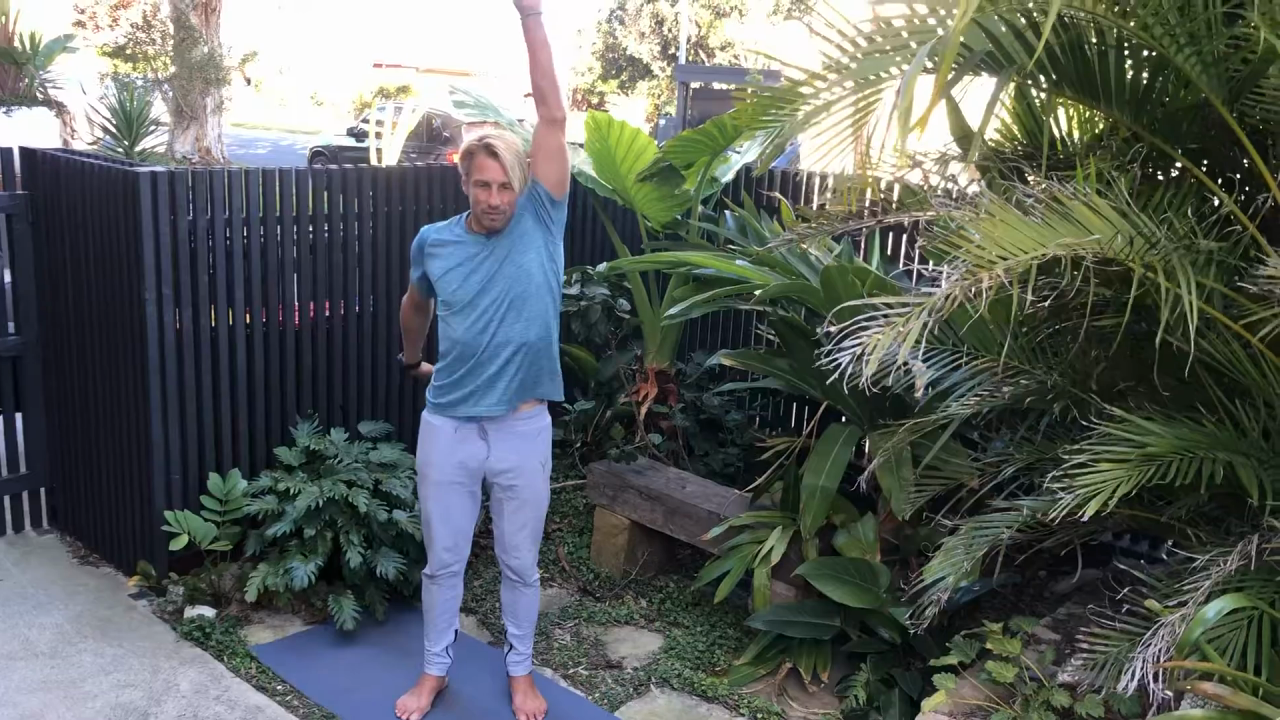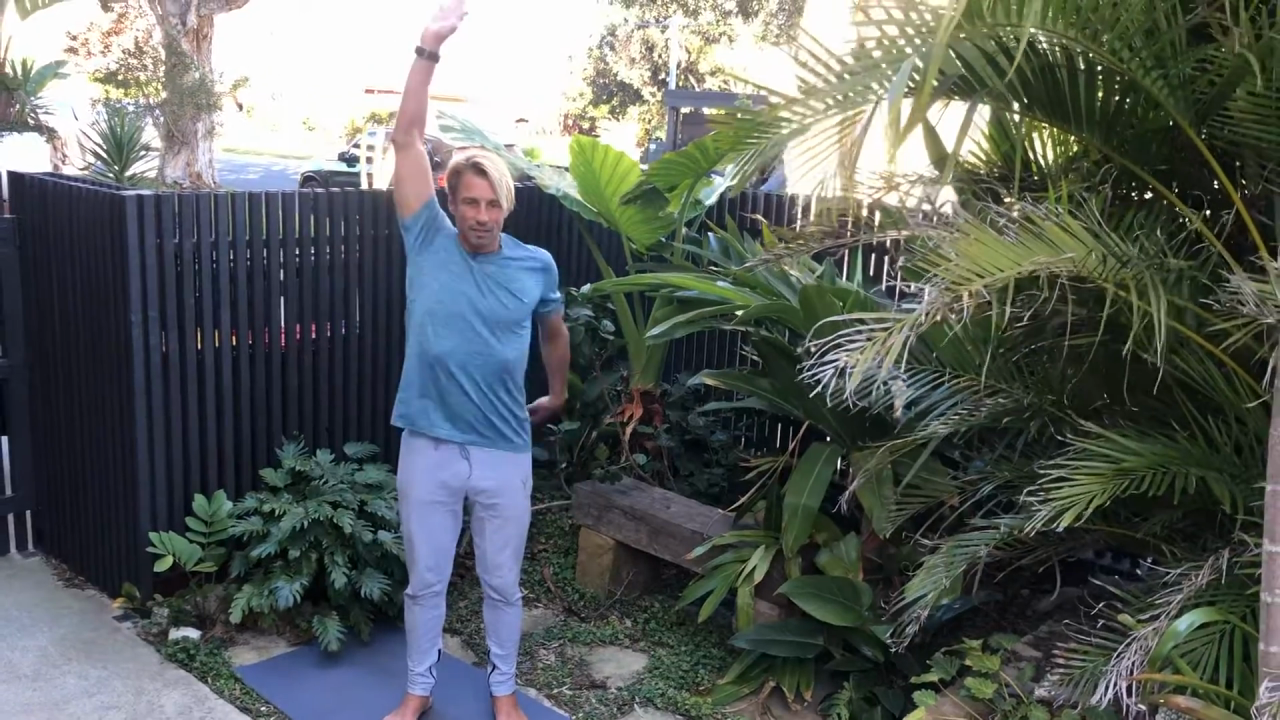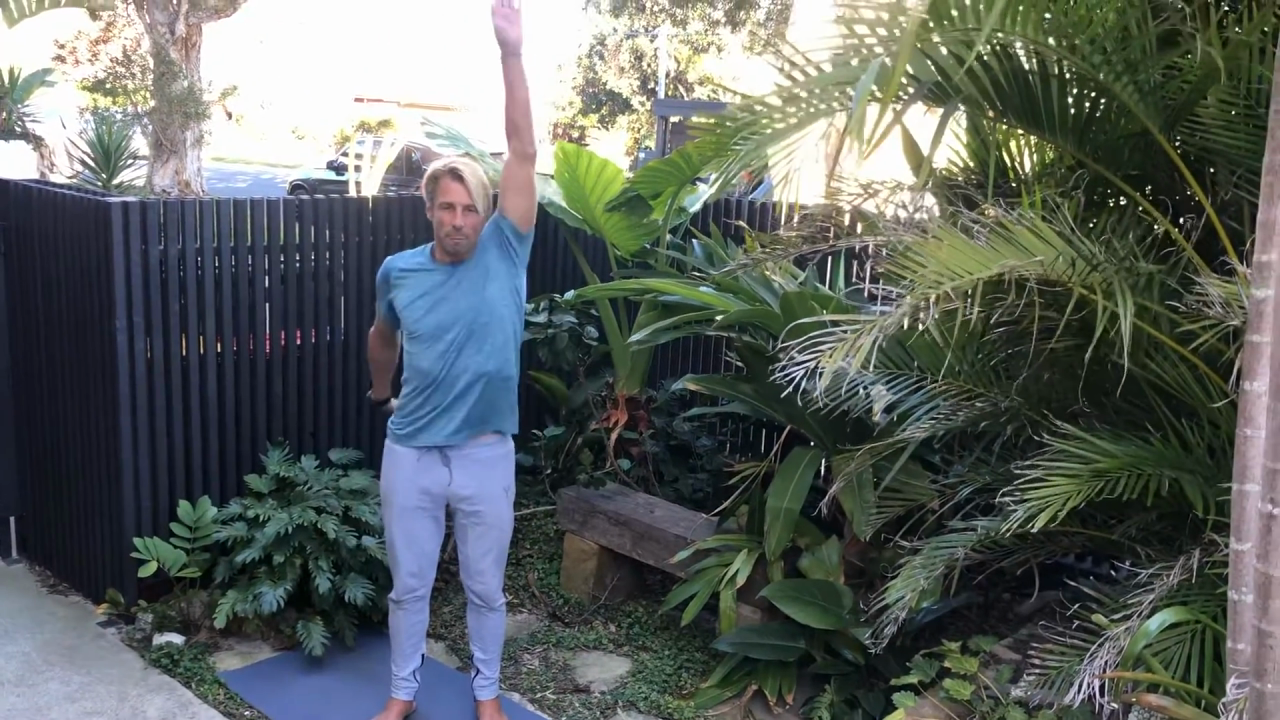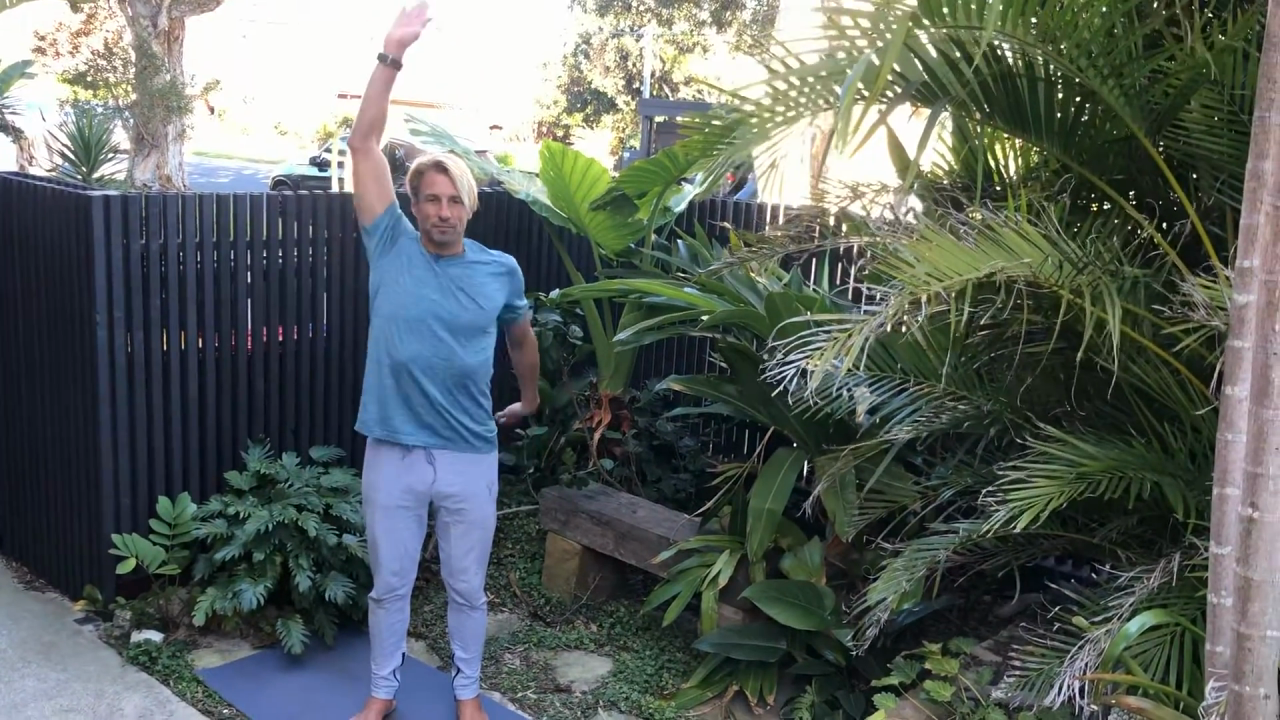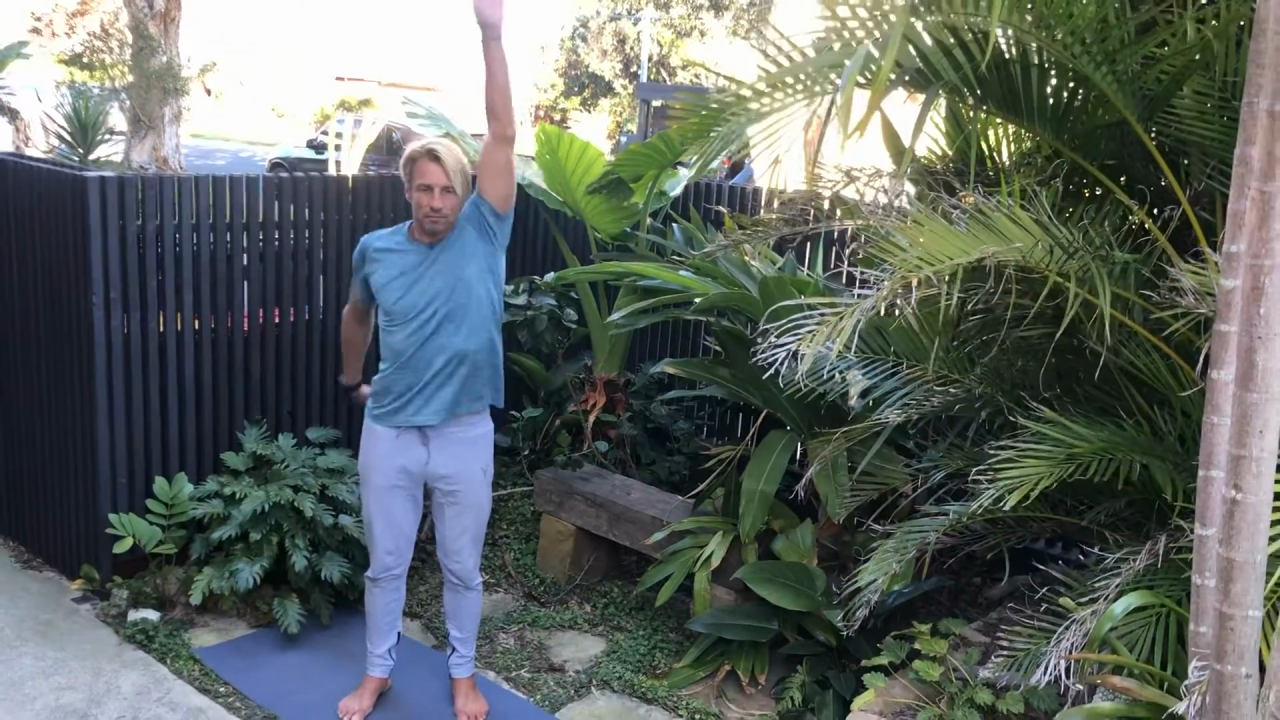
dt=1s
person 1, frame 1
left shoulder: (542, 223)
right shoulder: (433, 241)
left elbow: (553, 118)
right wrist: (411, 360)
left hip: (522, 429)
right hip: (447, 427)
left knee: (520, 563)
right knee: (443, 561)
person 1, frame 2
left shoulder: (536, 265)
right shoulder: (427, 243)
left elbow: (555, 336)
right elbow: (406, 139)
left wrist: (556, 395)
left hip: (504, 455)
right hip: (429, 450)
left knee: (502, 584)
right knee: (425, 582)
person 1, frame 3
left shoulder: (505, 254)
right shoulder: (397, 271)
left elbow: (524, 154)
right wrist: (381, 395)
left hip: (485, 457)
right hip: (410, 456)
left knee: (485, 588)
right knee: (409, 587)
person 1, frame 4
left shoulder: (501, 270)
right shoulder: (390, 247)
left elbow: (522, 341)
right elbow: (363, 145)
left wrist: (529, 399)
left hip: (470, 459)
right hip: (393, 455)
left knee: (466, 588)
right knee: (389, 585)
person 1, frame 5
left shoulder: (484, 235)
right shoulder: (374, 249)
left elbow: (503, 137)
right elbow: (356, 317)
right wrist: (351, 380)
left hip: (464, 435)
right hip: (388, 433)
left knee: (462, 568)
right knee: (385, 566)
